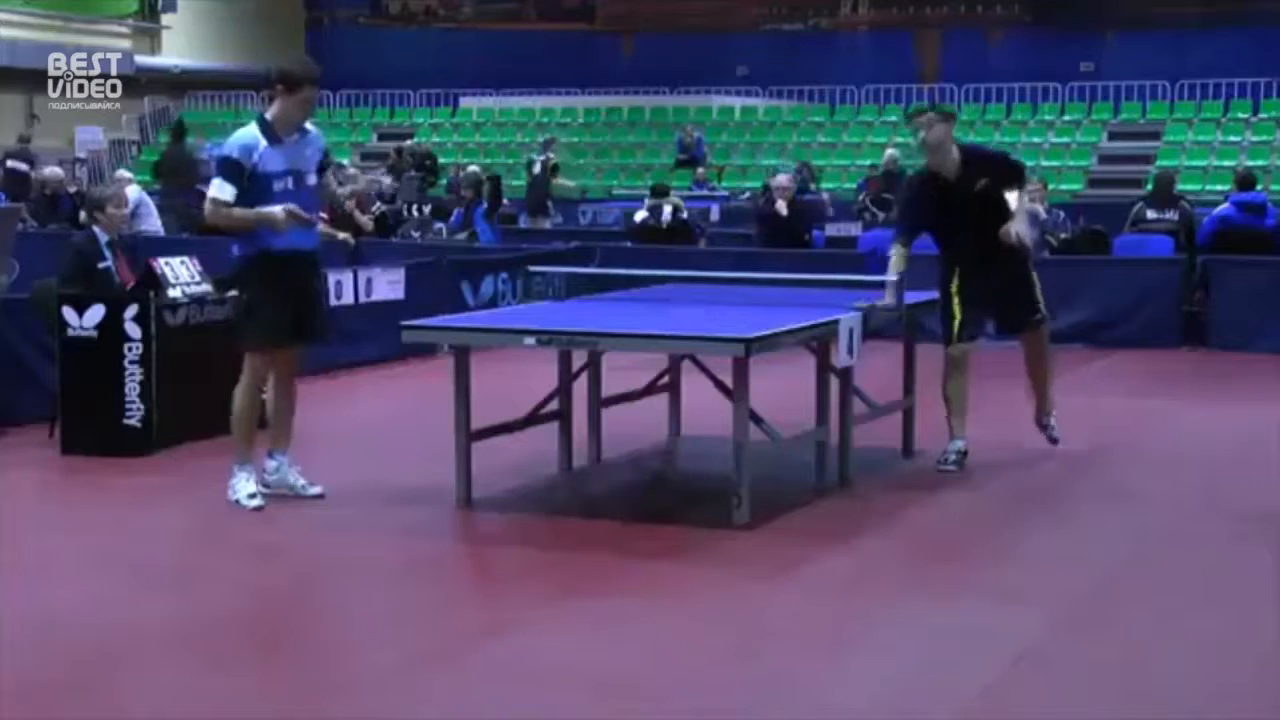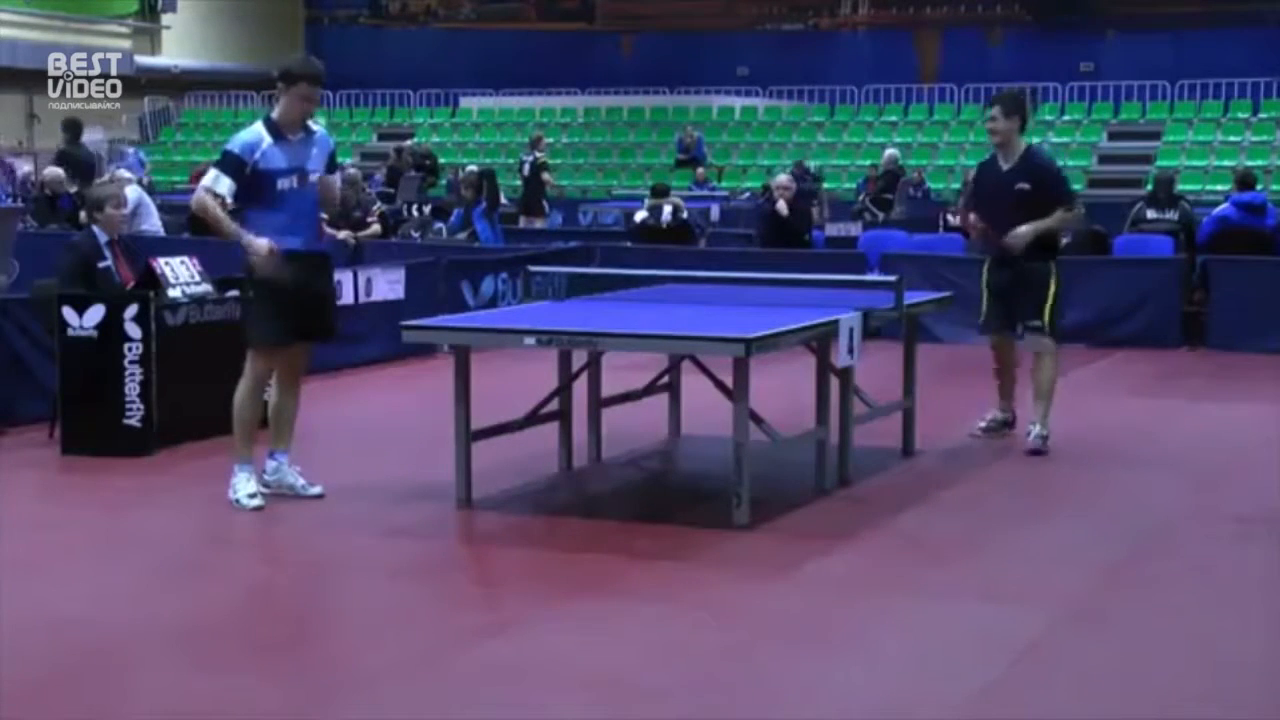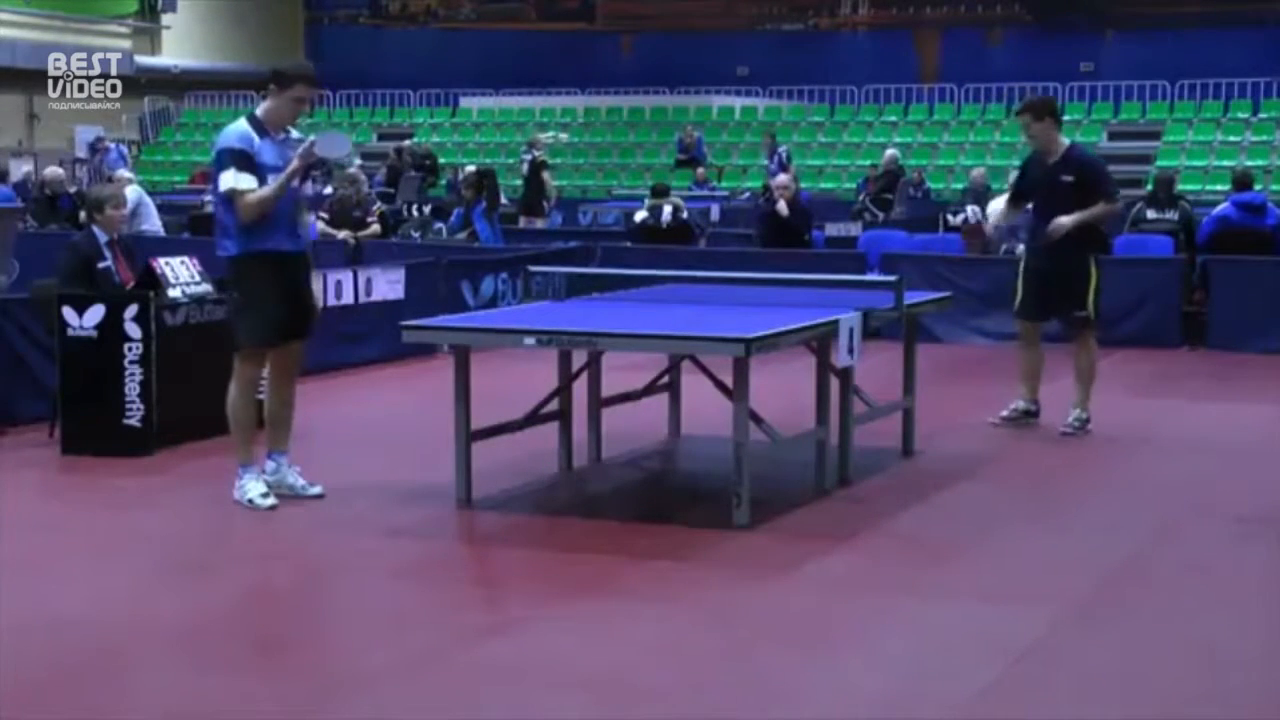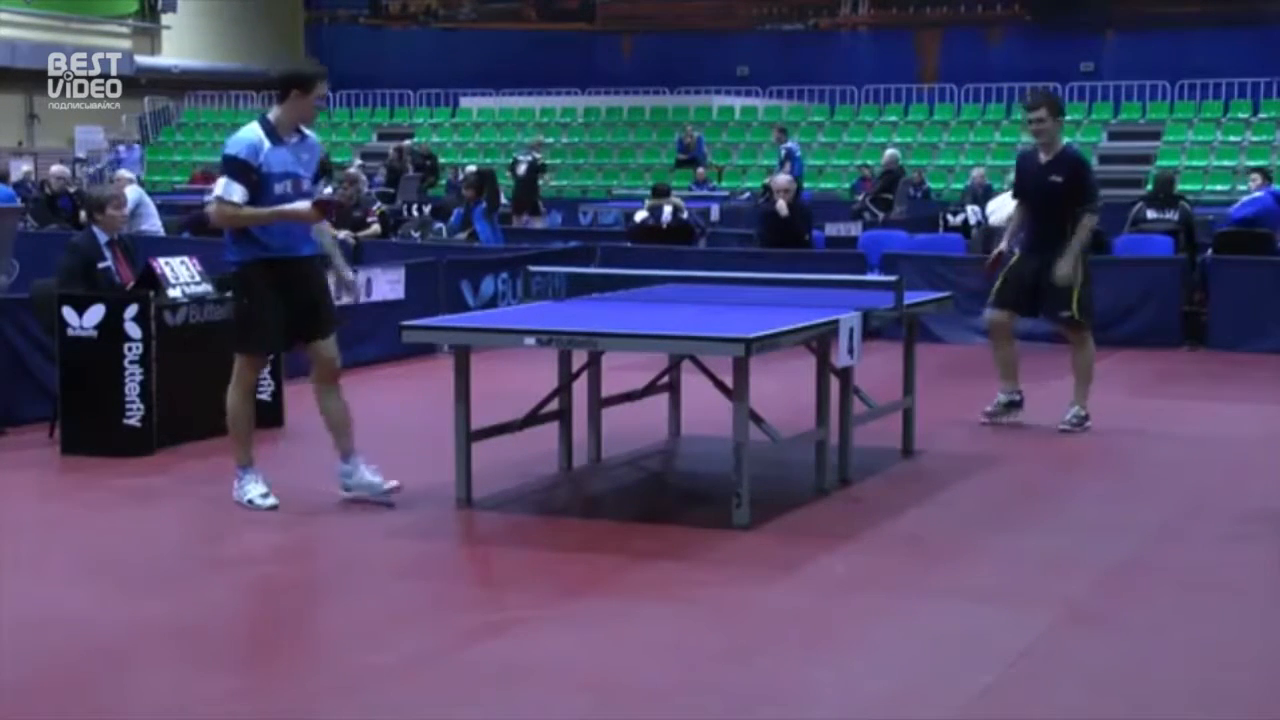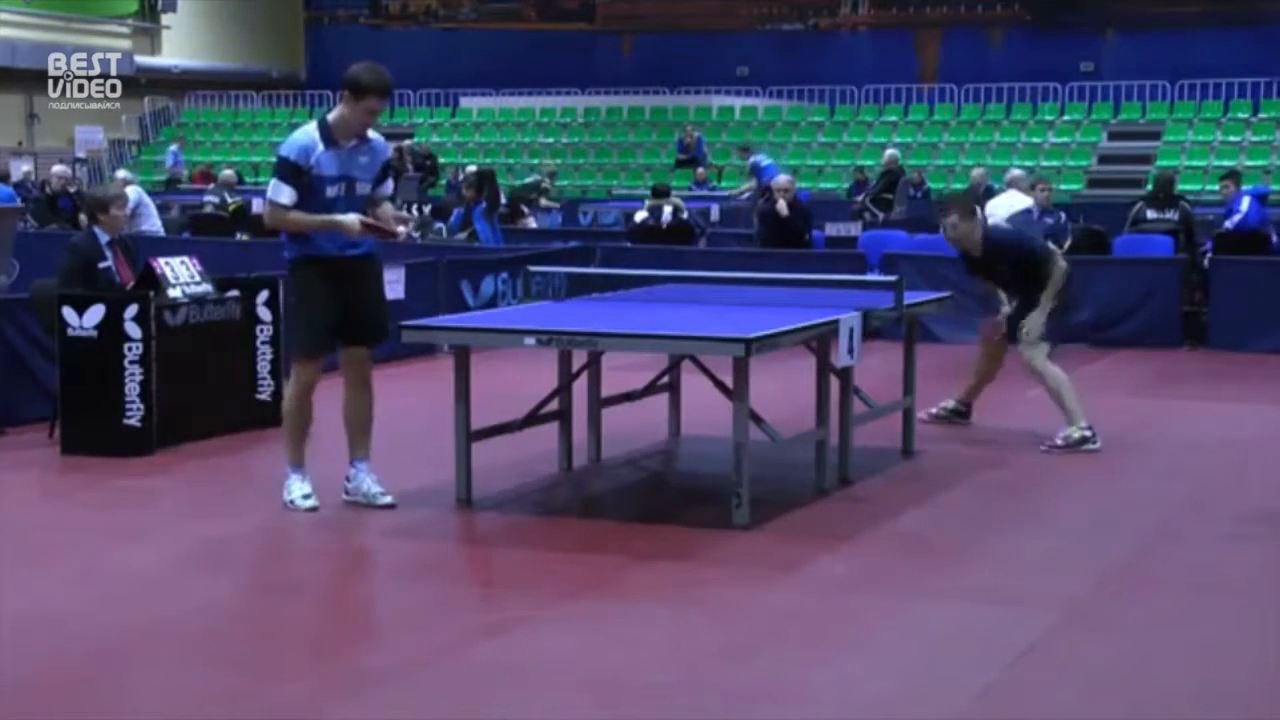
dt=1s
person 1, frame 1
left shoulder: (314, 139)
right shoulder: (243, 145)
right elbow: (214, 211)
right wrist: (266, 214)
left hip: (305, 263)
right hip: (264, 266)
left knee: (288, 368)
right knee: (257, 369)
left ankle: (278, 465)
right ankle: (242, 473)
person 1, frame 2
left shoulder: (321, 141)
right shoulder: (249, 143)
right elbow: (202, 200)
left wrist: (328, 191)
right wrist: (247, 239)
left hip: (312, 264)
right hip: (271, 268)
left knee: (293, 369)
right knee: (260, 368)
left ankle: (278, 465)
right ankle: (242, 471)
person 1, frame 3
left shoulder: (294, 141)
right shoulder: (237, 139)
right elbow: (248, 209)
left wrist: (308, 270)
right wrist: (291, 172)
left hip: (291, 263)
right hip: (252, 265)
left knee: (287, 367)
right knee: (250, 368)
left ankle: (278, 465)
right ankle: (246, 473)
person 1, frame 4
left shoulder: (311, 145)
right shoulder: (246, 145)
right elbow: (220, 213)
left wrist: (337, 260)
right wrist: (285, 212)
left hip: (304, 266)
right hip: (259, 271)
left knee: (328, 368)
right knee: (248, 375)
left ankle: (352, 469)
right ankle: (245, 475)
person 1, frame 5
left shoulder: (377, 148)
right shoulder: (301, 146)
right elbow: (273, 216)
left wrist: (390, 219)
right wrist: (335, 222)
left hip: (360, 266)
right hip: (312, 269)
left knee: (360, 372)
right knee: (305, 375)
left ankle: (358, 473)
right ankle: (296, 475)
person 2, frame 1
left shoulder: (988, 160)
right shoulder: (919, 188)
left elbow: (1023, 184)
right elbow: (901, 242)
left wrist: (1019, 217)
right wrist: (892, 288)
left hip: (1009, 261)
right hip: (963, 272)
left knee: (1036, 337)
right knee: (957, 354)
left ankle: (1044, 412)
right ankle: (957, 441)
person 2, frame 2
left shoulder: (1041, 166)
right shoulder: (985, 170)
left elbow: (1072, 213)
right elbow: (977, 218)
left wrist: (1033, 229)
right wrist: (972, 223)
left hip: (1037, 266)
right hip: (999, 266)
left knee: (1041, 345)
right knee: (1000, 342)
left ankle: (1039, 428)
right ankle: (1004, 413)
person 2, frame 3
left shoulder: (1084, 161)
right shoulder: (1030, 165)
left elbow: (1112, 204)
right elbow: (1015, 206)
left wrist: (1075, 219)
right wrist: (992, 225)
left hip: (1076, 259)
right hip: (1037, 258)
left knee: (1082, 333)
right knee: (1027, 330)
left ankle: (1081, 411)
right ankle: (1028, 403)
person 2, frame 4
left shoulder: (1076, 163)
right shoulder: (1025, 160)
left elbow: (1090, 215)
left wrist: (1070, 258)
right wrist: (1006, 241)
left hip: (1063, 262)
right hip: (1027, 254)
left knee: (1076, 332)
right knee: (997, 320)
left ankle: (1080, 407)
right ankle: (1010, 394)
person 2, frame 5
left shoulder: (1008, 241)
right shoulder: (968, 253)
left elbow: (1059, 265)
left wrist: (1040, 314)
right wrist: (1007, 304)
left hip: (1048, 292)
right hip: (1026, 294)
left knee: (1032, 354)
right knee: (992, 343)
left ankle: (1082, 429)
right ankle: (962, 405)
